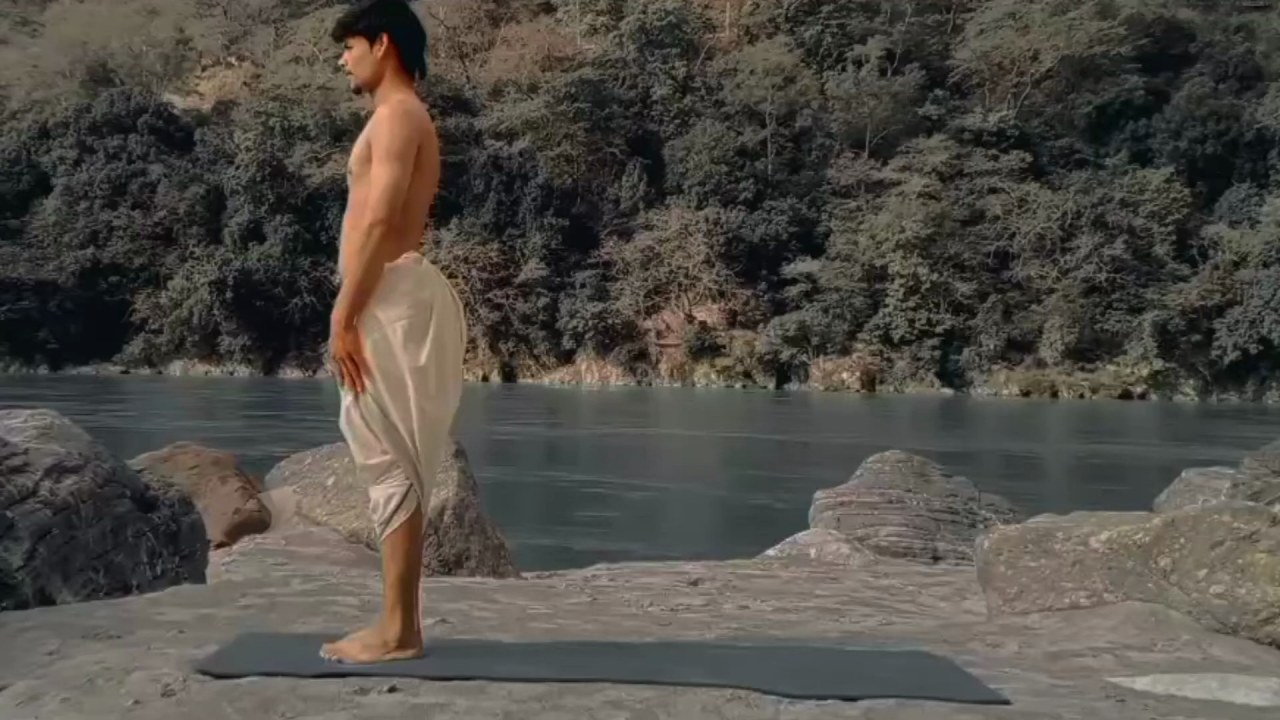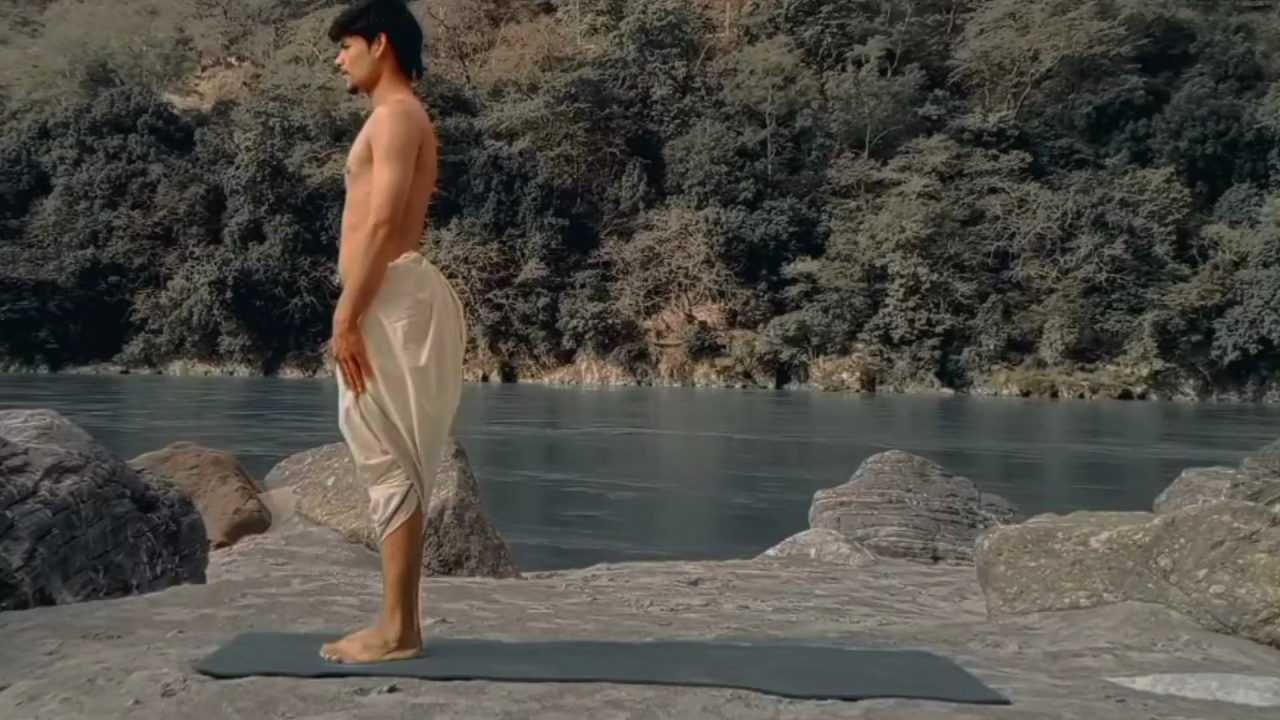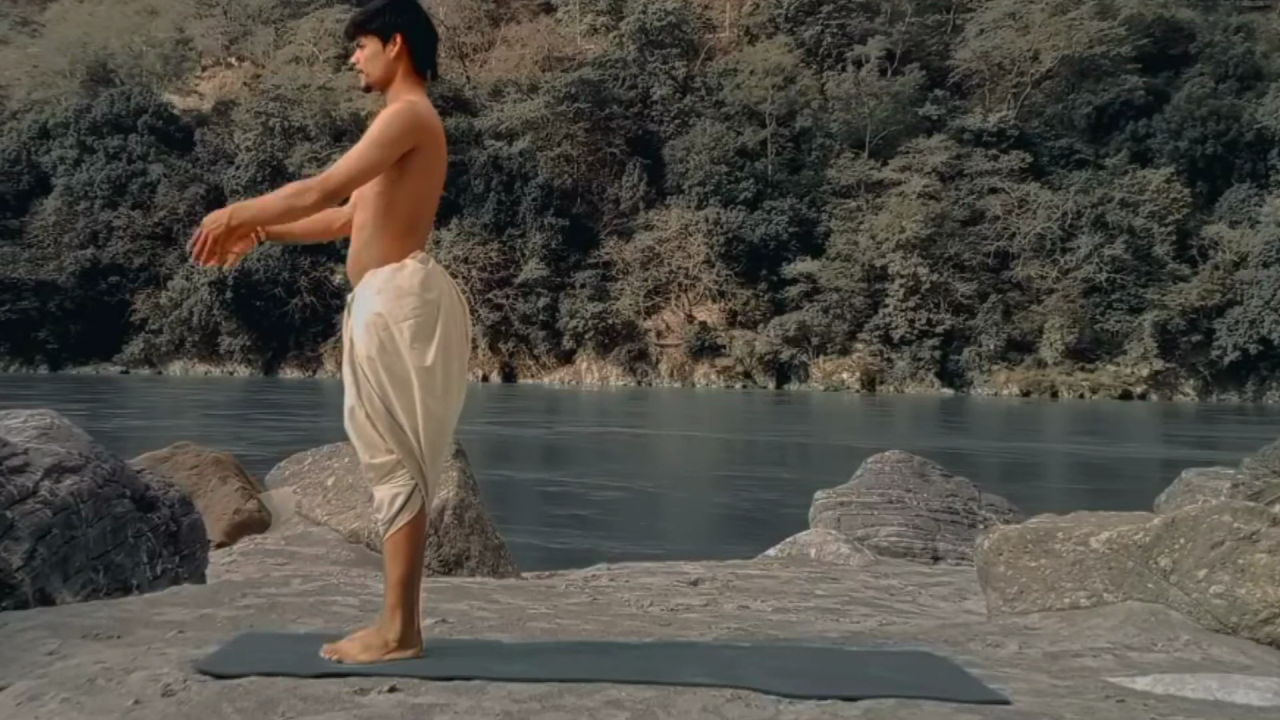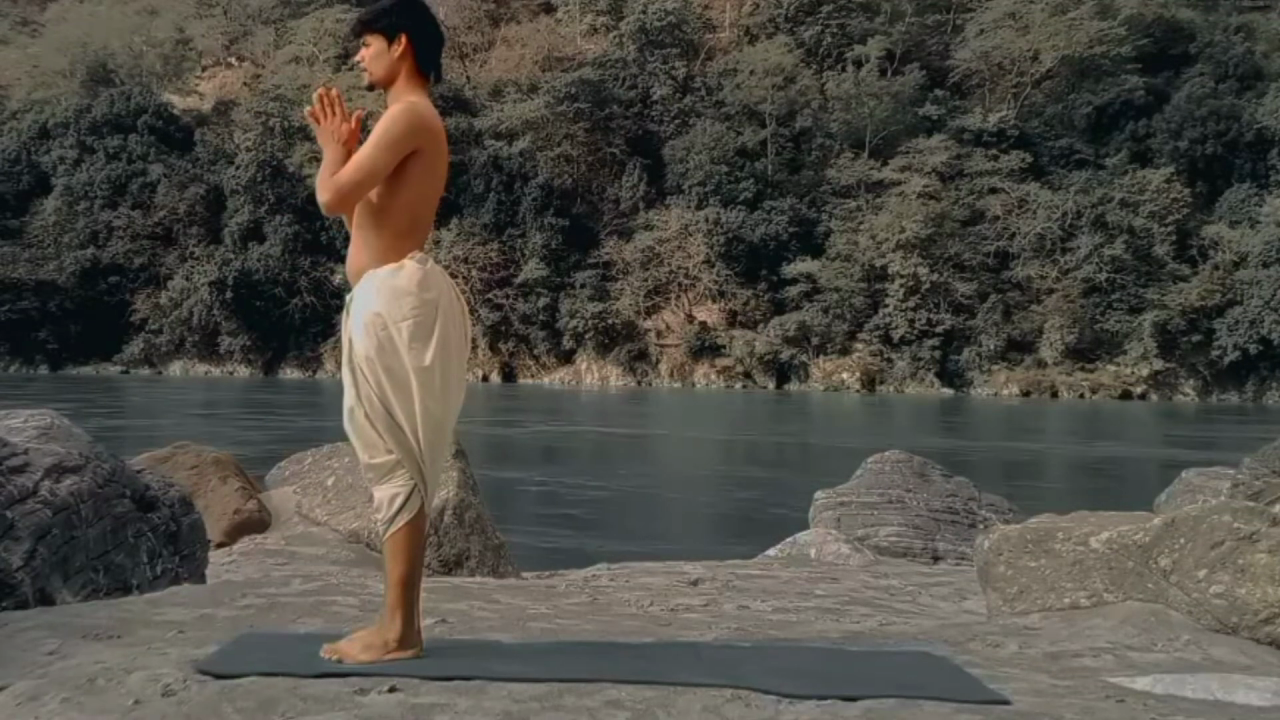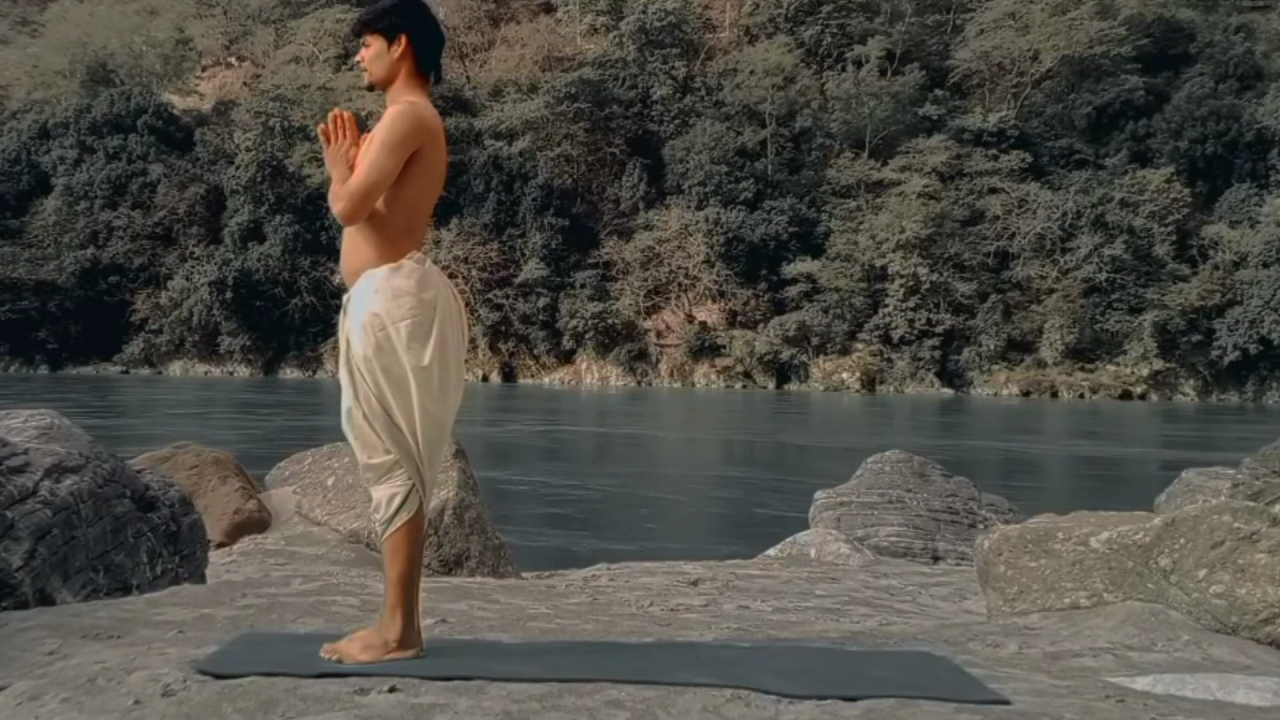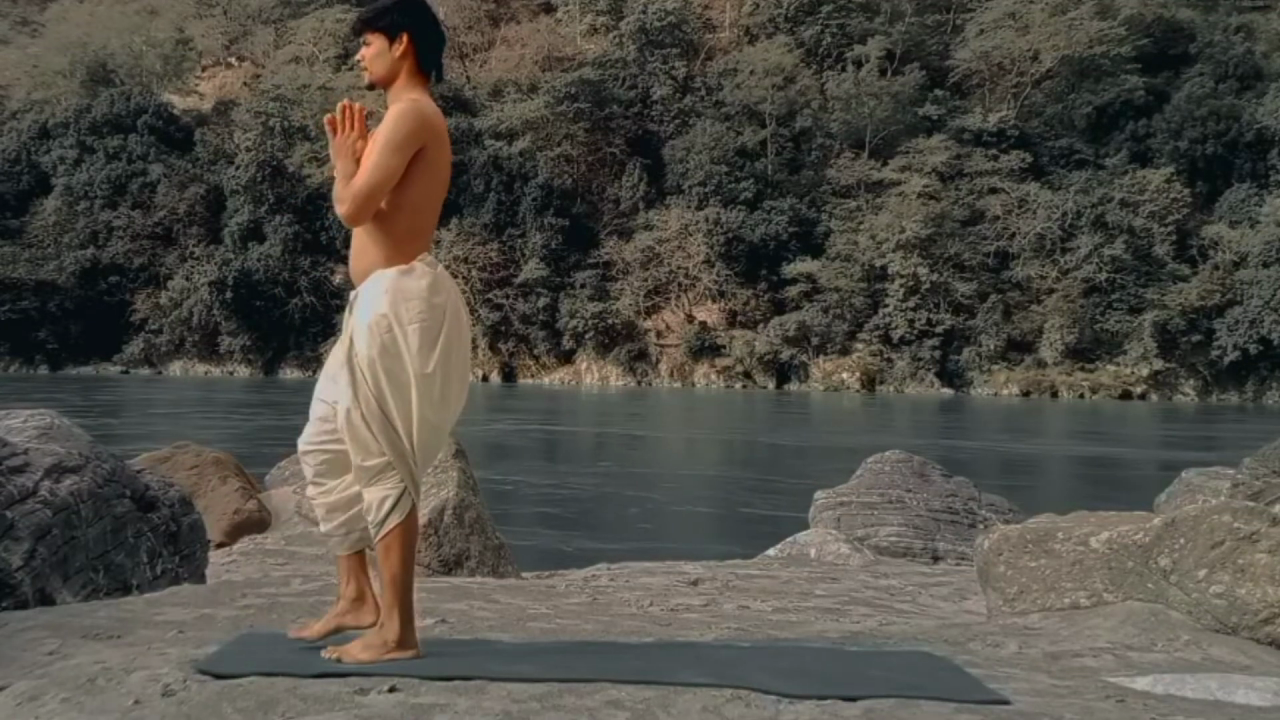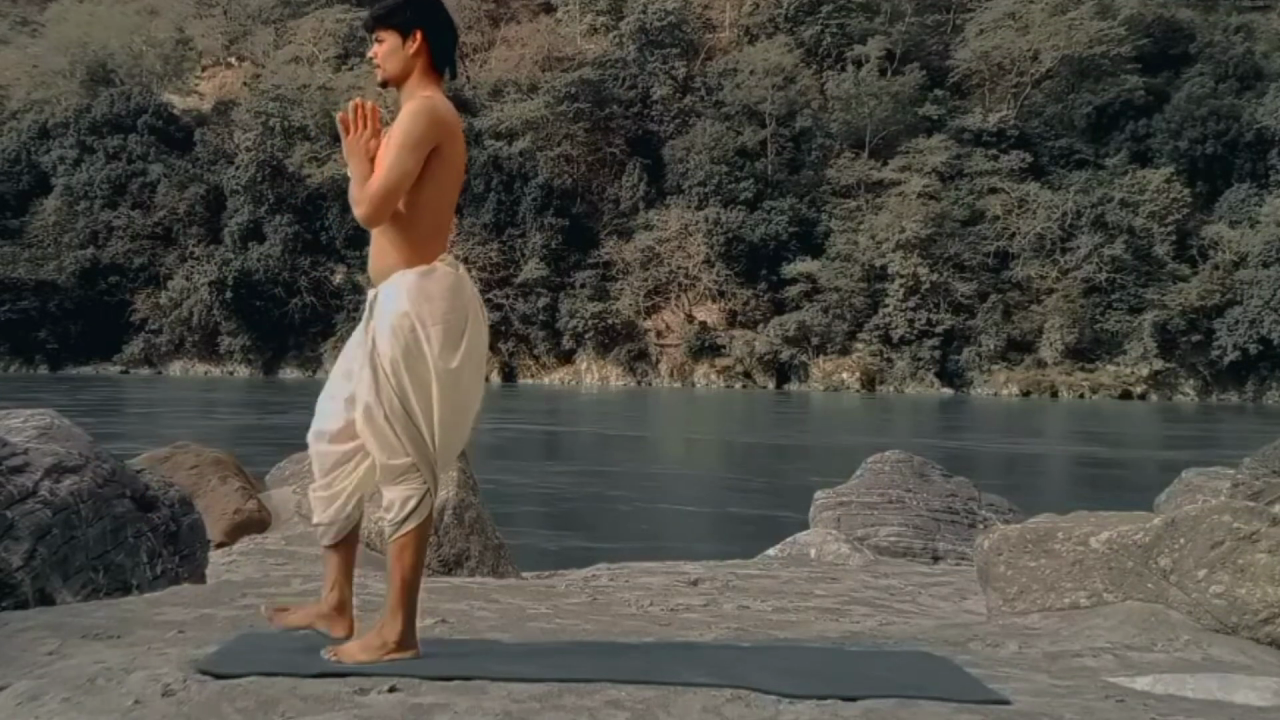
dt=0.7s
person 1, frame 1
left shoulder: (397, 114)
right shoulder: (400, 119)
left elbow: (379, 223)
left wrist: (343, 316)
left hip: (390, 303)
right hip: (389, 301)
left knee: (391, 465)
right knee: (392, 466)
left ankle: (397, 630)
right ankle: (397, 622)
person 1, frame 2
left shoulder: (396, 113)
right shoulder: (397, 118)
left elbow: (382, 224)
left wrist: (346, 316)
left hip: (388, 303)
right hip: (386, 301)
left knee: (390, 463)
right knee: (390, 464)
left ankle: (398, 629)
right ankle: (396, 621)
person 1, frame 3
left shoulder: (407, 114)
right shoulder: (404, 122)
left elbow: (320, 192)
right elbow: (348, 215)
left wrist: (235, 217)
right wrist: (259, 230)
left hip: (395, 299)
right hip: (387, 298)
left knee: (396, 464)
right knee: (395, 465)
left ankle: (397, 629)
right ankle: (399, 620)
person 1, frame 4
left shoulder: (407, 115)
right shoulder: (406, 122)
left elbow: (333, 199)
right elbow: (360, 216)
left wrist: (333, 151)
right wrist: (343, 152)
left hip: (393, 297)
right hip: (388, 298)
left knee: (394, 464)
right knee: (395, 464)
left ankle: (398, 627)
right ankle: (398, 621)
person 1, frame 5
left shoulder: (406, 114)
right shoulder: (406, 122)
left elbow: (348, 208)
left wrist: (337, 167)
right wrist: (351, 164)
left hip: (391, 299)
right hip: (384, 299)
left knee: (393, 466)
right knee: (392, 466)
left ankle: (398, 629)
right ankle: (396, 620)
person 1, frame 6
left shoulder: (410, 113)
right shoulder: (412, 120)
left elbow: (351, 208)
left wrist: (343, 158)
right wrist: (355, 157)
left hip: (397, 302)
right hip: (387, 302)
left knee: (383, 466)
right knee: (326, 448)
left ankle: (395, 630)
right ankle: (357, 599)
person 1, frame 7
left shoulder: (425, 110)
right shoulder: (428, 116)
left elbow: (369, 209)
left wrist: (357, 156)
right wrist: (368, 153)
left hip: (416, 303)
right hip: (403, 300)
left knee: (404, 470)
right knee: (339, 440)
left ankle: (396, 630)
right ankle: (335, 601)
